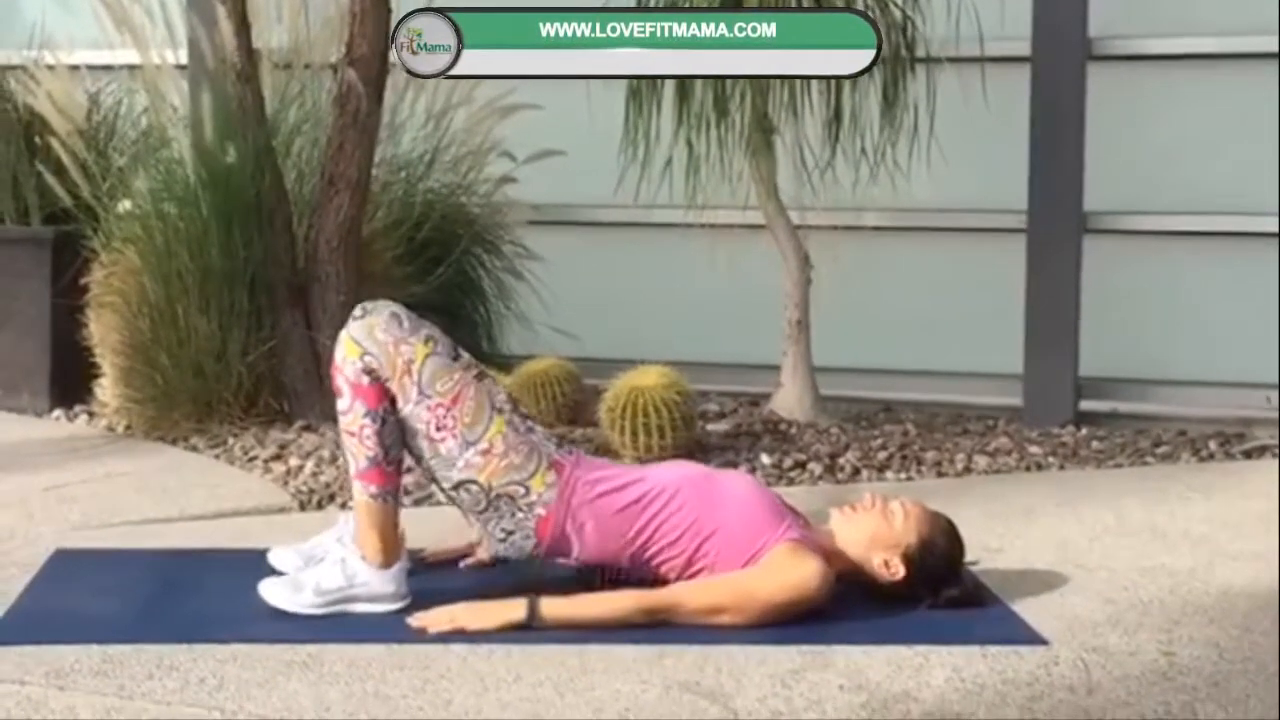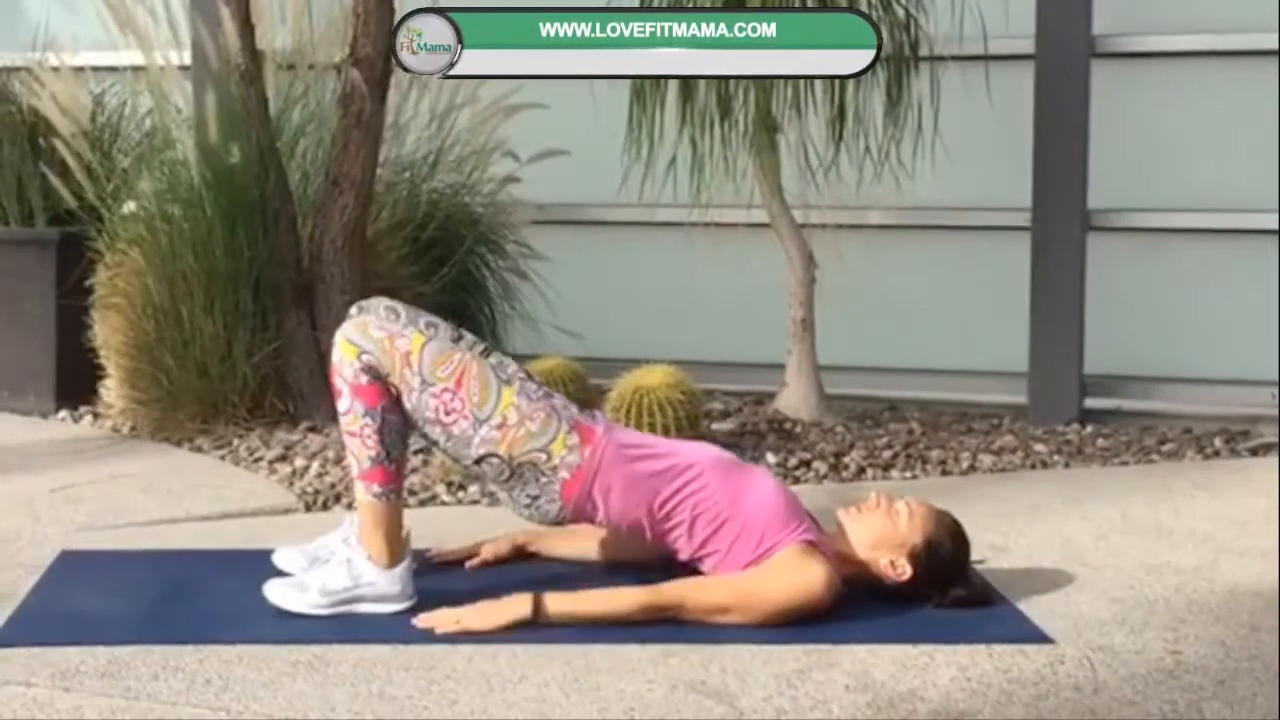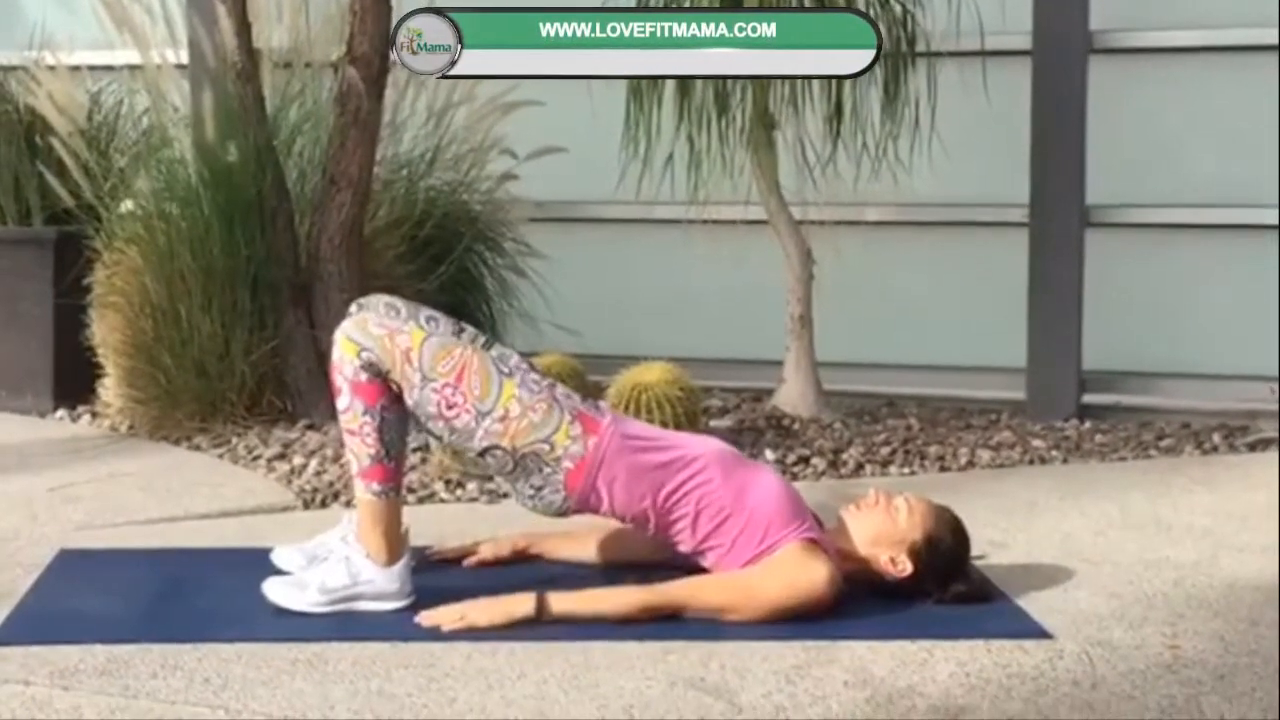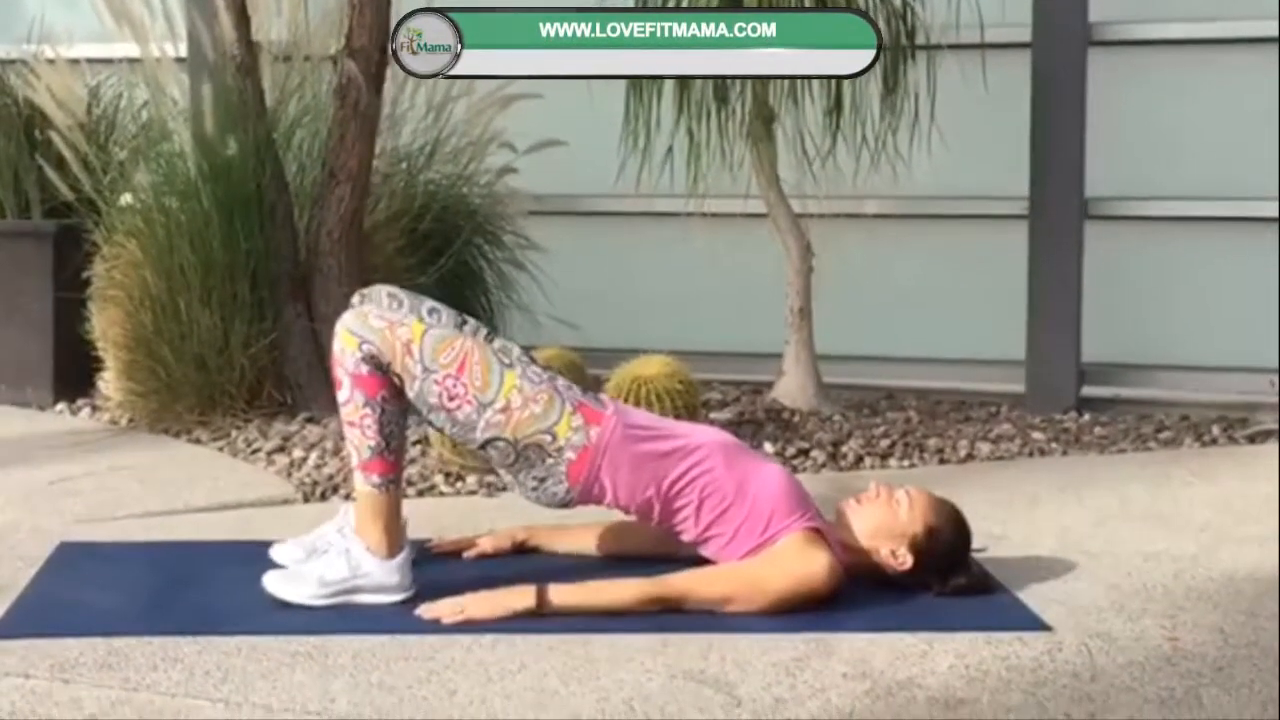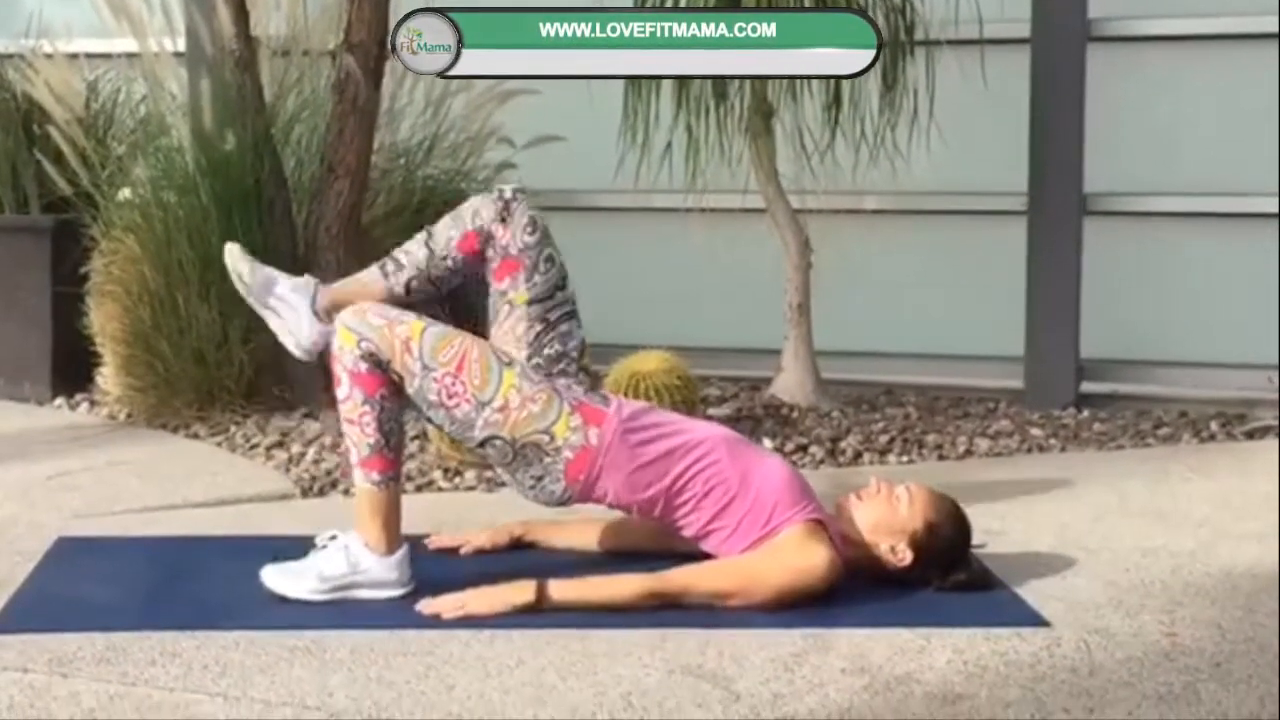
dt=0.5s
person 1, frame 1
left shoulder: (803, 577)
right shoulder: (792, 541)
left elbow: (660, 606)
left wrist: (512, 611)
left hip: (541, 501)
right hip: (559, 492)
left knee: (371, 335)
right knee: (387, 335)
left ankle: (370, 570)
right ankle: (362, 538)
person 1, frame 2
left shoulder: (810, 579)
right shoulder: (800, 543)
left elbow: (662, 601)
left wrist: (517, 606)
right wrist: (521, 542)
left hip: (568, 465)
right hip: (584, 450)
left knee: (365, 336)
right knee: (381, 331)
left ankle: (376, 570)
right ankle: (368, 539)
person 1, frame 3
left shoulder: (810, 577)
right shoulder: (801, 543)
left elbow: (662, 600)
right elbow: (660, 538)
left wrist: (521, 604)
right wrist: (522, 543)
left hip: (570, 456)
right hip: (588, 438)
left knee: (363, 338)
right knee: (378, 318)
left ankle: (374, 567)
right ankle: (366, 534)
person 1, frame 4
left shoulder: (812, 565)
right shoulder: (802, 531)
left elbow: (664, 592)
right elbow: (662, 530)
left wrist: (522, 597)
right wrist: (521, 536)
left hip: (574, 447)
right hip: (590, 424)
left knee: (363, 335)
right knee: (376, 306)
left ankle: (376, 560)
right ankle: (362, 526)
person 1, frame 5
left shoulder: (813, 562)
right shoulder: (813, 525)
left elbow: (660, 586)
right elbow: (667, 532)
left wrist: (525, 591)
right wrist: (515, 530)
left hip: (572, 454)
right hip: (589, 433)
left knee: (369, 338)
right knee: (506, 215)
left ankle: (374, 558)
right ankle: (322, 310)
